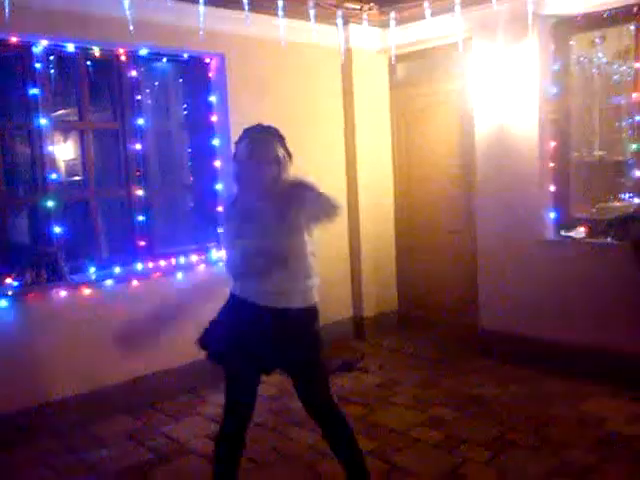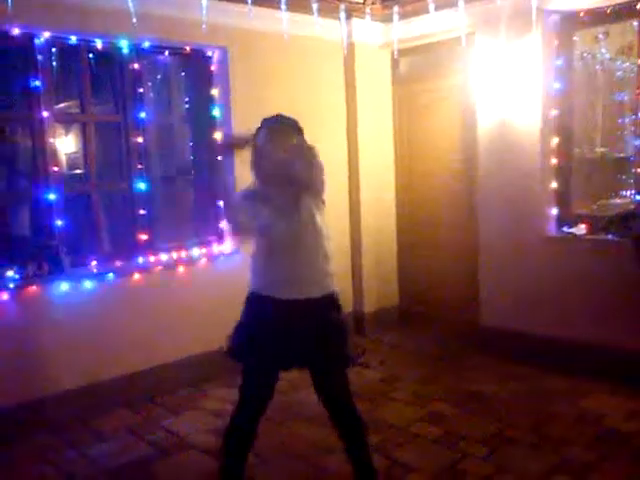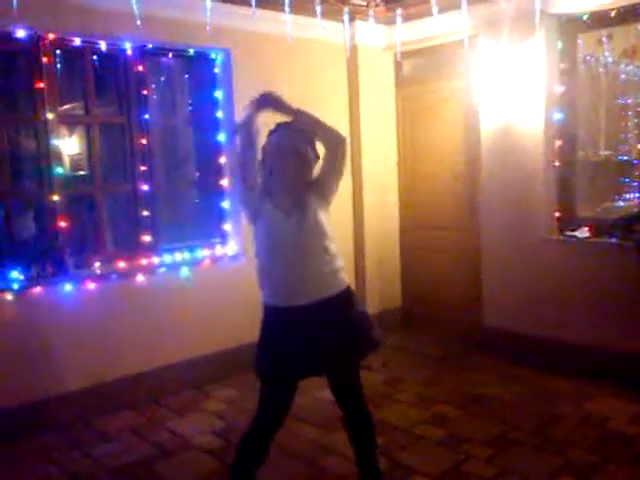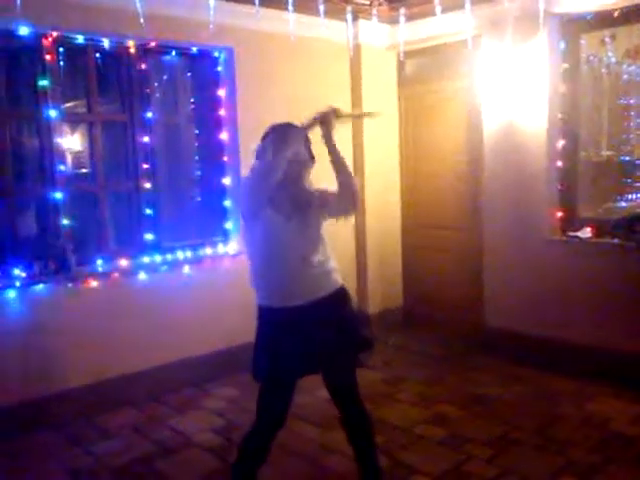
dt=0.2s
person 1, frame 1
left shoulder: (297, 192)
right shoulder: (234, 209)
left elbow: (329, 207)
right elbow: (236, 268)
left wrist: (281, 235)
right wrist: (250, 258)
left hip: (296, 315)
right hip: (247, 315)
left knee: (322, 406)
right knee: (237, 412)
person 1, frame 2
left shoulder: (310, 188)
right shoulder: (251, 198)
left elbow: (307, 156)
right elbow: (241, 227)
left wrist: (244, 141)
left hip: (317, 307)
right hip: (268, 310)
left knee: (339, 401)
right knee: (250, 406)
person 1, frame 3
left shoulder: (317, 194)
right shoulder: (258, 200)
left elbow: (337, 144)
right elbow: (244, 163)
left wrist: (287, 110)
right wrist: (252, 117)
left hip: (333, 308)
right hip: (285, 317)
left knee: (352, 401)
right knee: (271, 414)
person 1, frame 4
left shoulder: (313, 201)
right shoulder: (254, 201)
left elbow: (349, 203)
right elbow: (265, 168)
left wrist: (329, 139)
right wrist: (304, 128)
left hip: (329, 308)
right hip: (280, 318)
left knee: (349, 403)
right knee: (270, 416)
